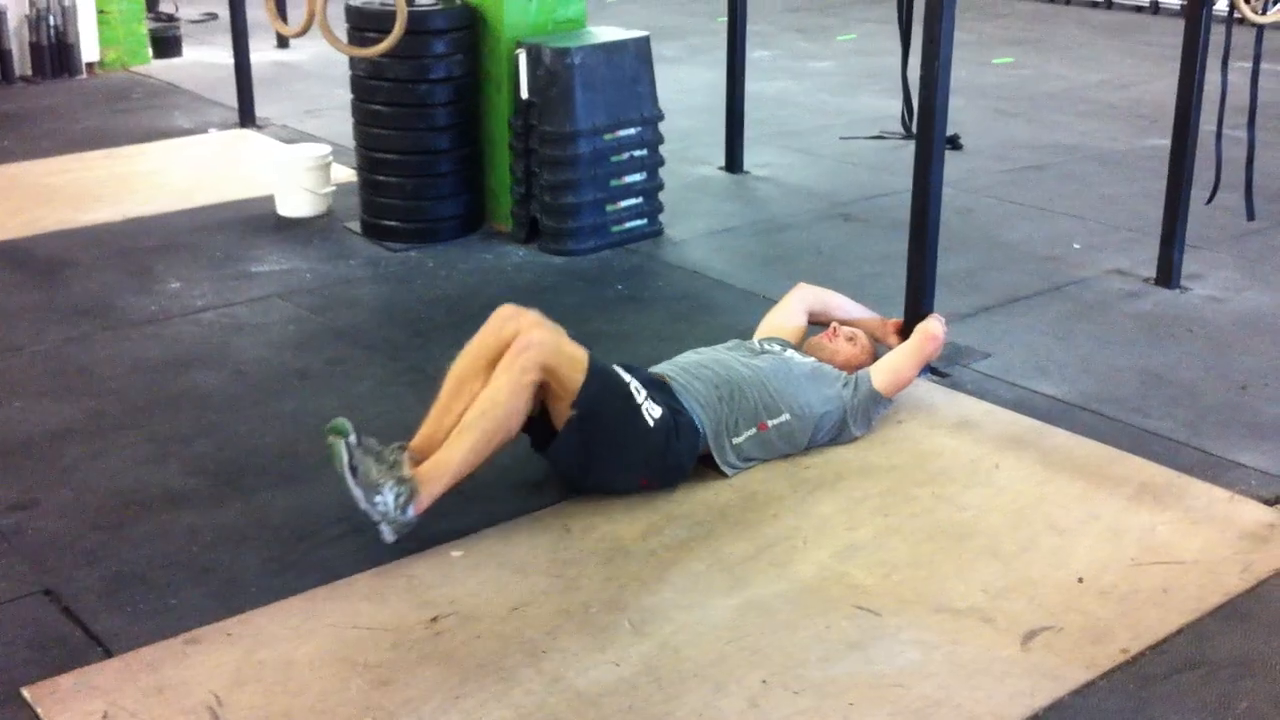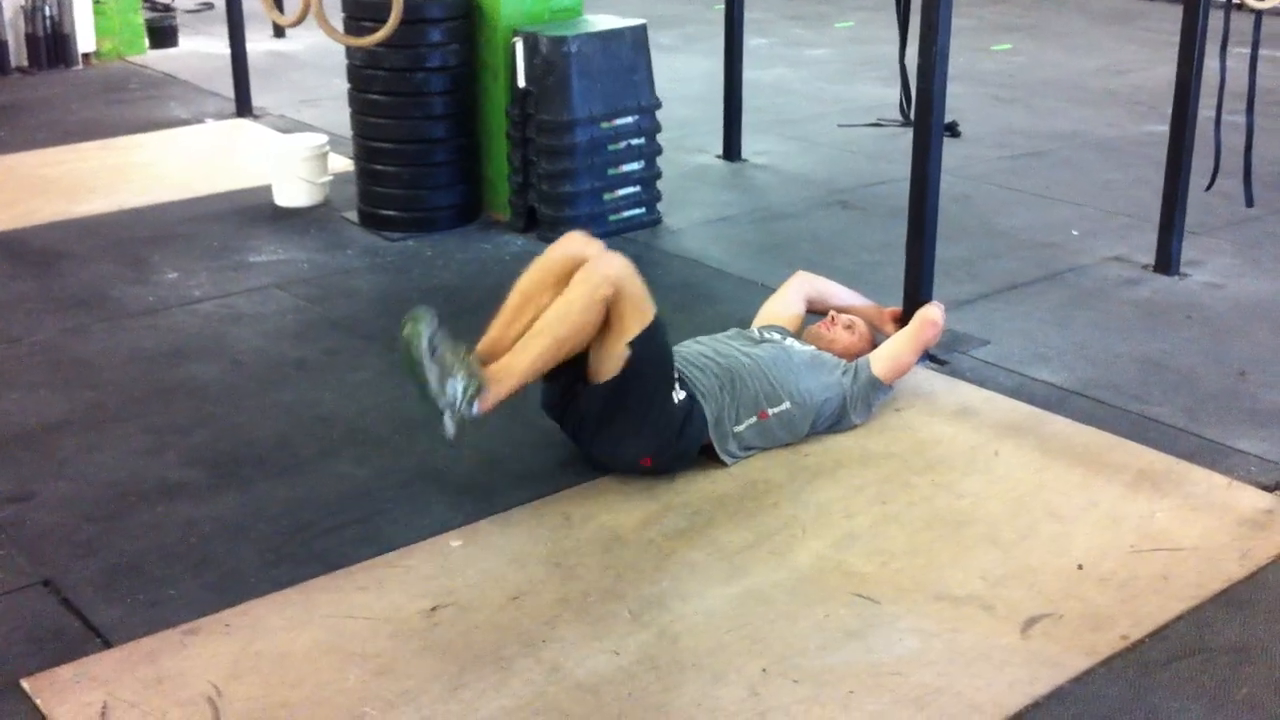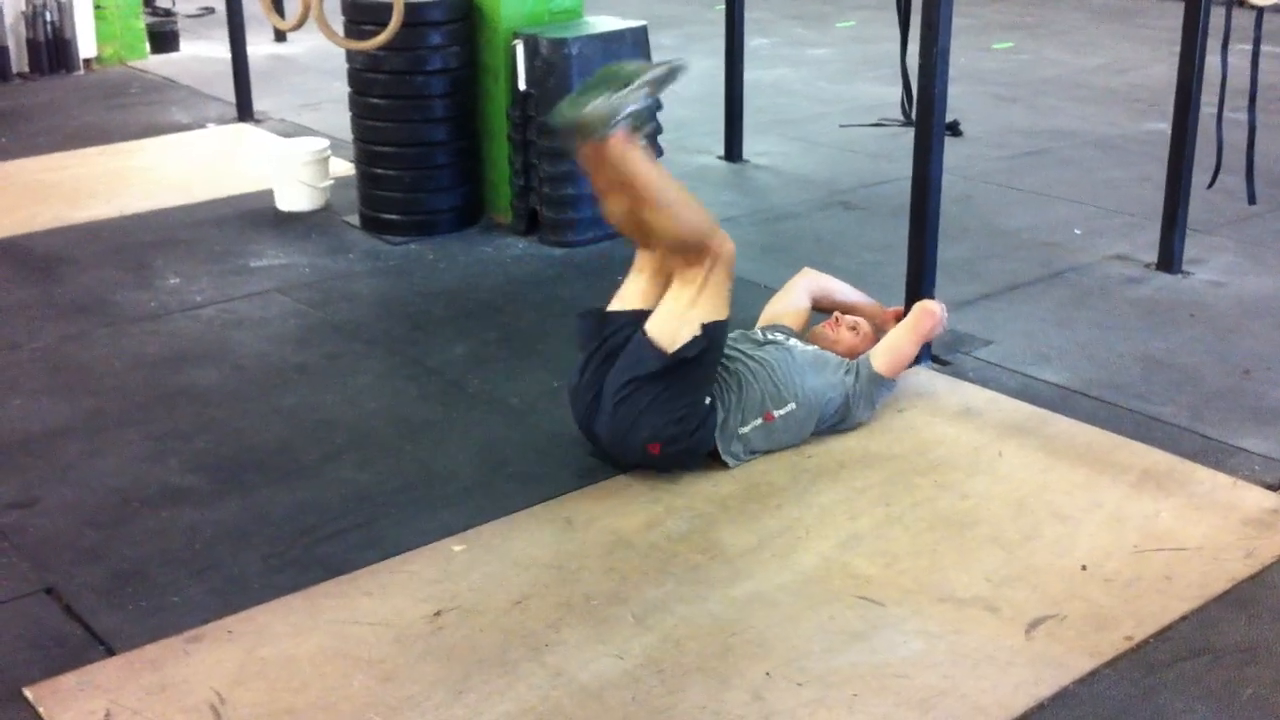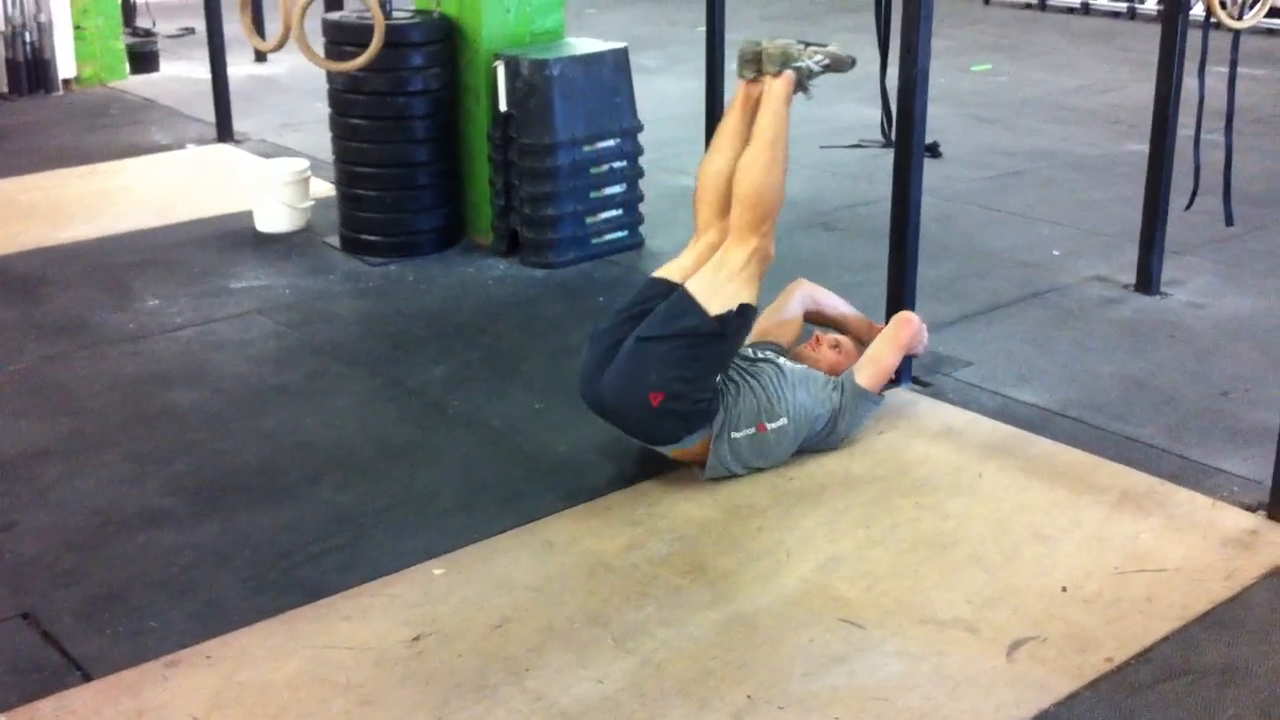
dt=0.5s
person 1, frame 1
left shoulder: (844, 400)
right shoulder: (781, 353)
left elbow: (928, 339)
right elbow: (804, 294)
right wrist: (880, 319)
left hip: (662, 440)
right hip: (642, 397)
left knee: (537, 342)
right knee: (511, 322)
left ankle: (411, 496)
right ankle: (410, 459)
person 1, frame 2
left shoulder: (843, 387)
right shoulder: (776, 340)
left elbow: (928, 324)
right elbow: (803, 282)
right wrist: (879, 307)
left hip: (660, 426)
right hip: (601, 402)
left knee: (611, 272)
right knee: (577, 248)
left ankle: (481, 393)
right ankle: (475, 368)
person 1, frame 3
left shoulder: (849, 388)
right shoulder: (777, 344)
left elbow: (928, 316)
right elbow: (807, 280)
right wrist: (883, 312)
left hip: (656, 426)
left knee: (709, 251)
right knee: (663, 242)
left ankle: (610, 135)
right ankle: (598, 138)
person 1, frame 4
left shoulder: (836, 407)
right shoulder: (766, 362)
left elbow: (906, 325)
right elbow: (801, 293)
right wrist: (872, 327)
left hip: (662, 394)
right hip: (623, 373)
left knee: (749, 240)
right knee: (714, 234)
right ankle: (757, 85)
